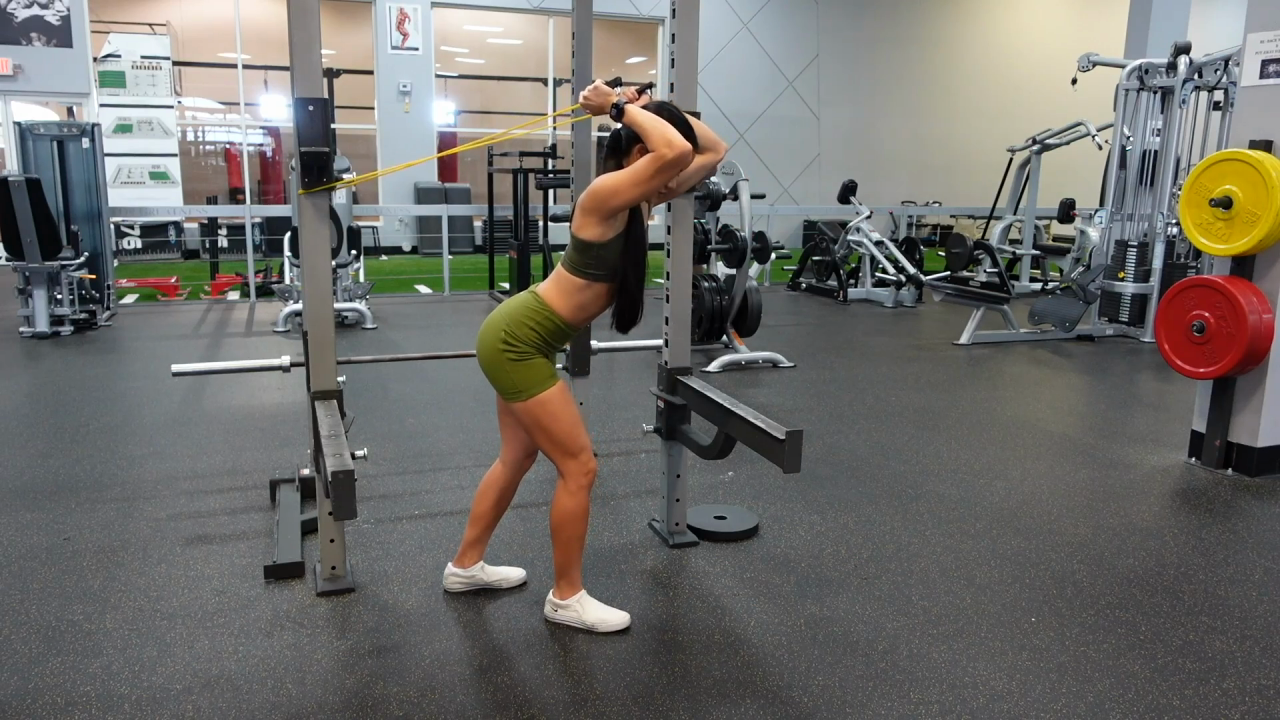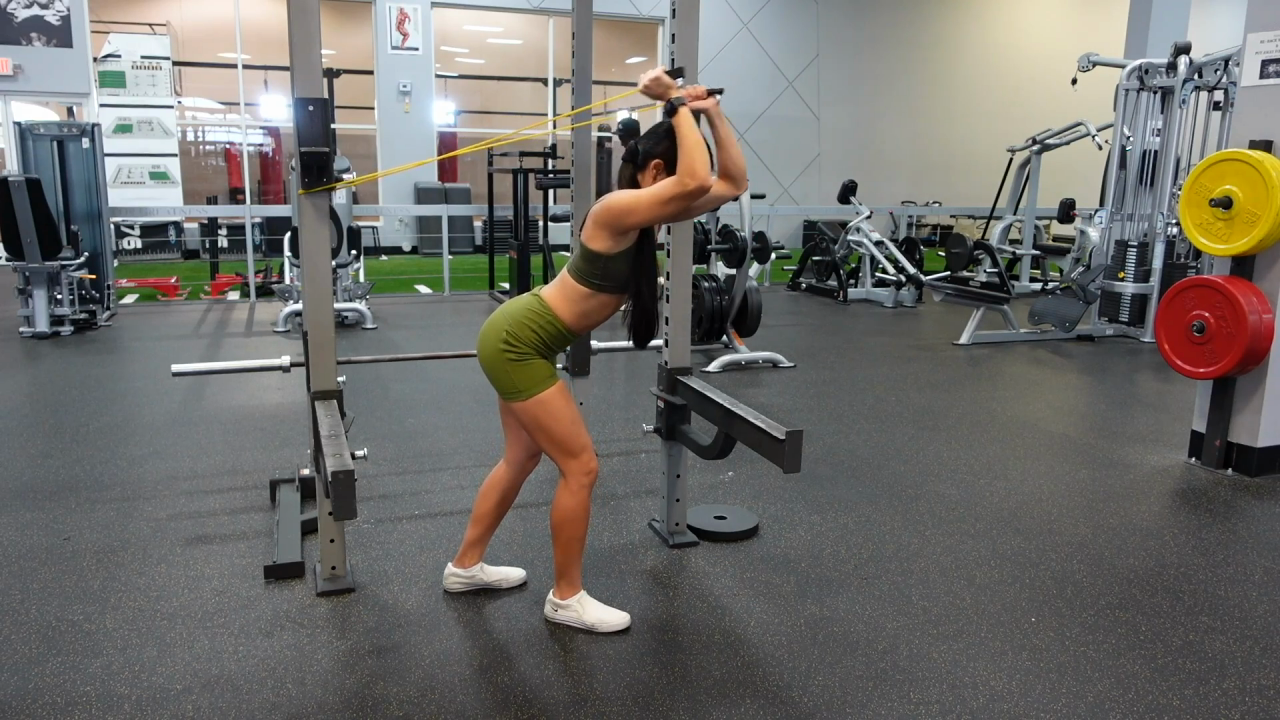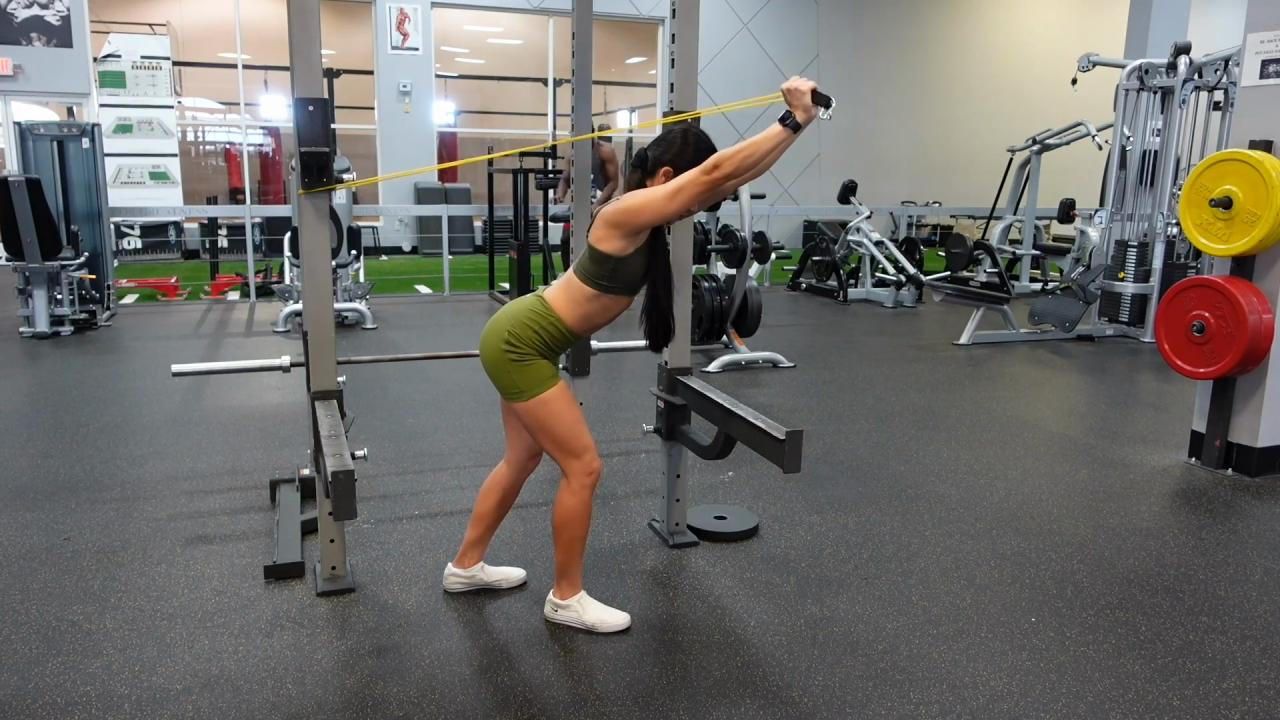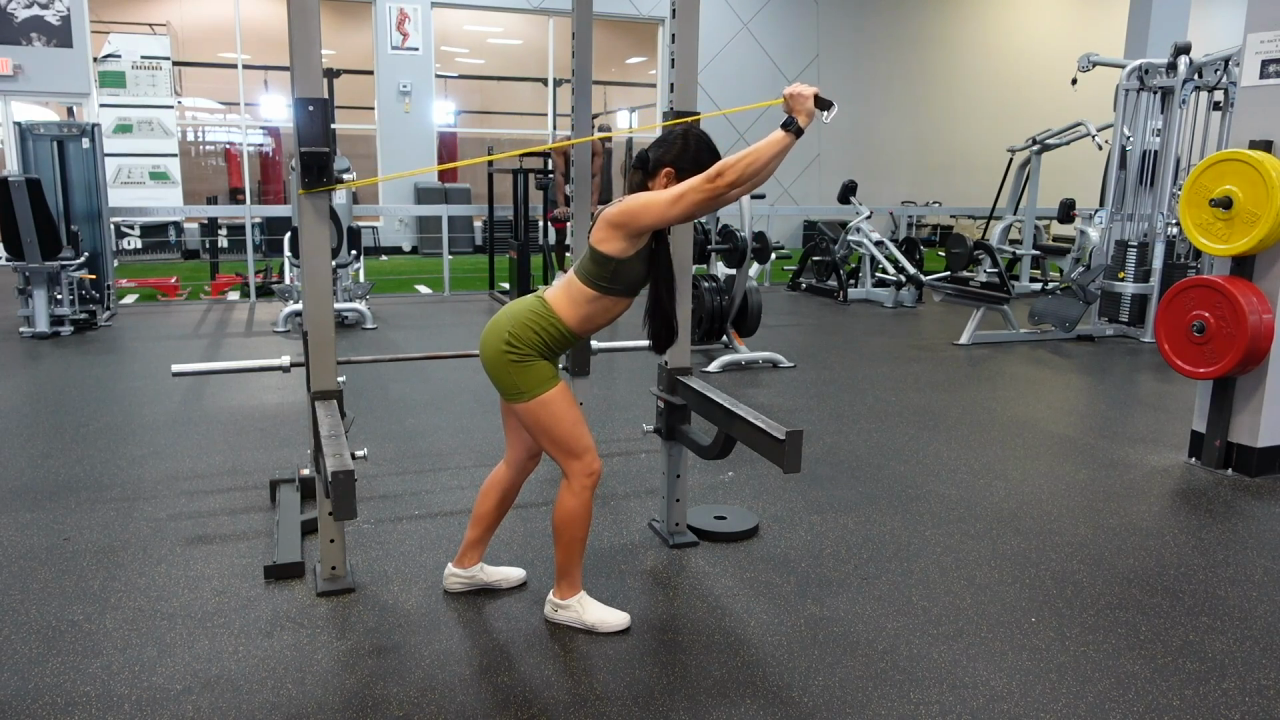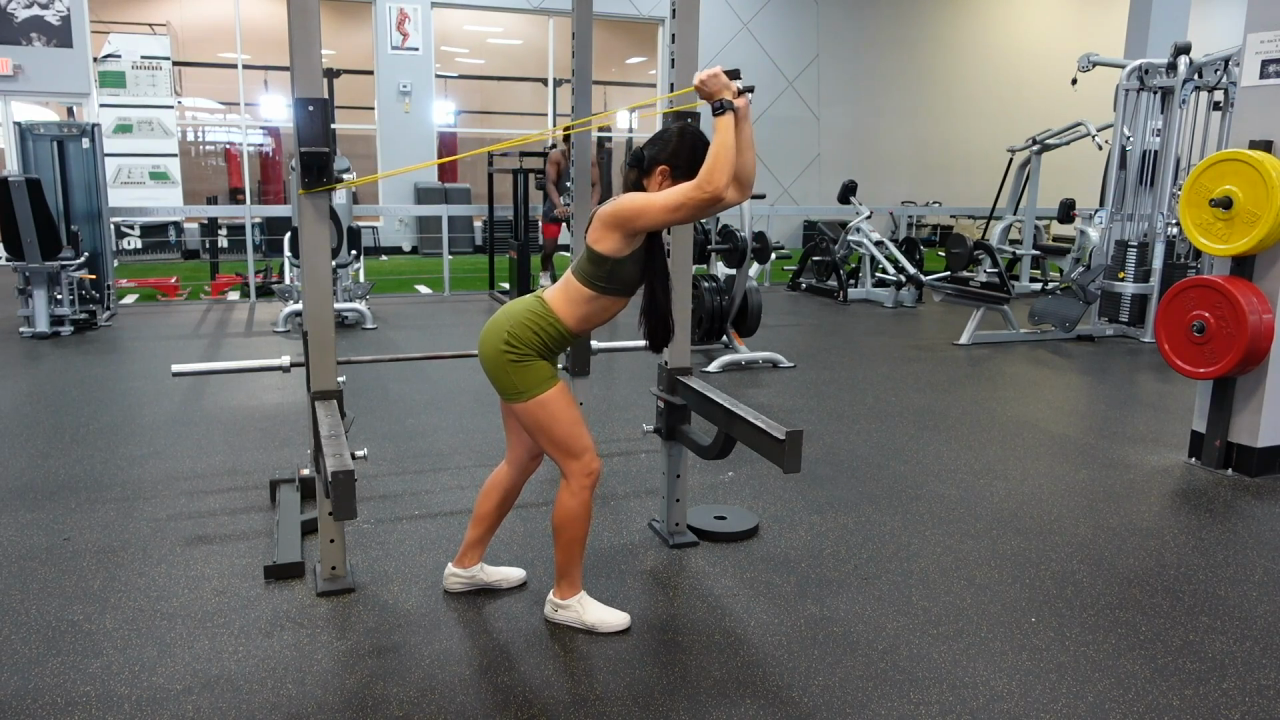
dt=0.7s
person 1, frame 1
left shoulder: (639, 199)
right shoulder: (606, 195)
left elbow: (713, 150)
right elbow: (677, 150)
left wrist: (639, 107)
right wrist: (622, 107)
left hip: (516, 335)
right hip: (517, 341)
left knee: (517, 458)
right knee: (579, 467)
left ankle: (465, 566)
right ankle: (567, 597)
person 1, frame 2
left shoulder: (650, 210)
right shoulder: (618, 209)
left elbow: (733, 184)
right elbow: (697, 183)
left wrist: (708, 111)
right wrist: (675, 105)
left hip: (518, 336)
right hip: (517, 343)
left knee: (521, 459)
right knee: (580, 467)
left ankle: (465, 566)
right ankle: (566, 597)
person 1, frame 3
left shoulder: (650, 212)
right shoulder: (628, 213)
left elbow: (736, 174)
right elbow: (719, 171)
left wrist: (792, 125)
right wrist: (792, 120)
left hip: (521, 337)
right hip: (520, 343)
left knee: (523, 458)
right knee: (583, 468)
left ankle: (465, 566)
right ankle: (566, 598)
person 1, frame 4
left shoulder: (651, 214)
right shoulder: (629, 214)
left elbow: (738, 183)
right elbow: (720, 180)
left wrist: (793, 127)
right wrist: (794, 124)
left hip: (522, 337)
right hip: (520, 343)
left knee: (522, 458)
right knee: (583, 468)
left ankle: (465, 566)
right ankle: (566, 597)
person 1, frame 5
left shoulder: (648, 210)
right shoulder: (625, 213)
left elbow: (737, 188)
right elbow: (712, 189)
left wrist: (739, 114)
right wrist: (721, 105)
left hip: (519, 337)
right hip: (518, 343)
left knee: (523, 460)
right knee: (582, 467)
left ankle: (465, 567)
right ankle: (566, 598)
